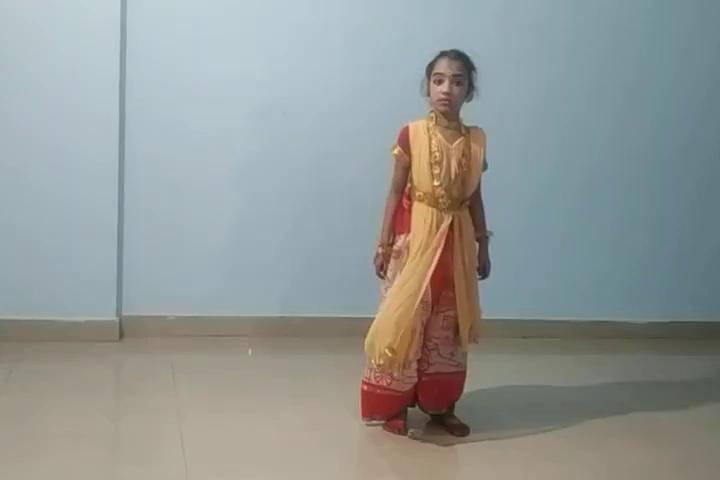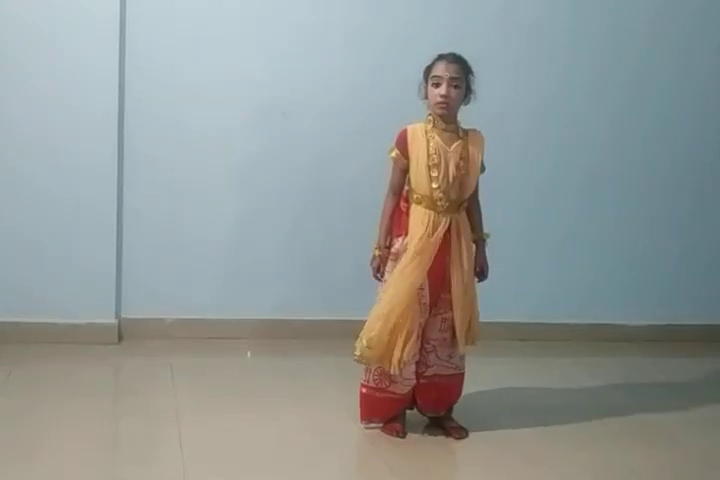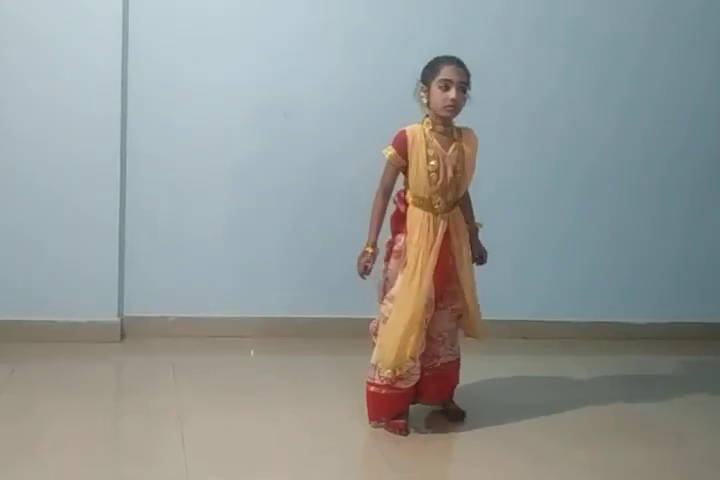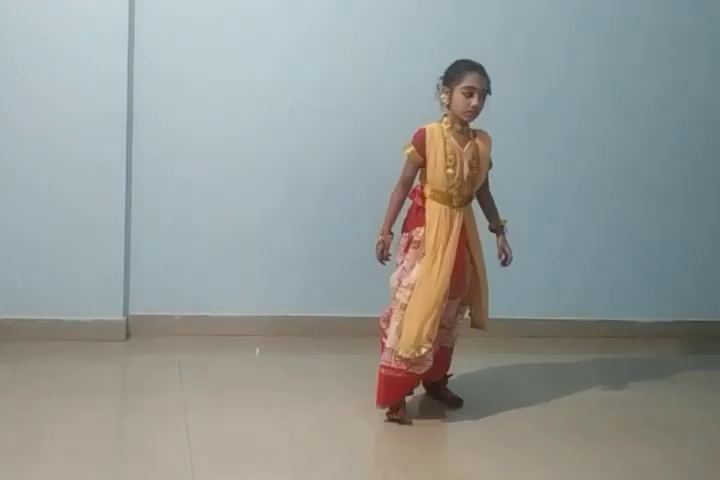
dt=0.4s
person 1, frame 1
left shoulder: (475, 140)
right shoulder: (411, 134)
left elbow: (475, 196)
right elbow: (396, 191)
left wrist: (483, 246)
right wrist: (384, 243)
left hip: (456, 239)
right hip: (414, 236)
left knee: (449, 326)
right knee: (405, 321)
left ankle: (441, 406)
right ankle: (394, 405)
person 1, frame 2
left shoulder: (473, 142)
right shoulder: (409, 137)
left elbow: (472, 198)
right elbow: (393, 194)
left wrist: (479, 248)
right wrist: (381, 246)
left hip: (454, 242)
right hip: (412, 238)
left knee: (447, 328)
right knee: (402, 322)
left ankle: (440, 409)
right ankle: (392, 408)
person 1, frame 3
left shoulder: (467, 141)
right shoulder: (407, 138)
right elbow: (384, 191)
left wrist: (473, 236)
right wrist: (371, 244)
left hip: (450, 237)
right hip: (412, 237)
left knee: (445, 321)
right knee: (403, 319)
left ankle: (440, 393)
right ankle: (394, 406)
person 1, frame 4
left shoulder: (482, 142)
right shoulder: (426, 136)
right elbow: (403, 185)
left wrist: (500, 234)
right wrist: (386, 231)
left hip: (461, 229)
right hip: (426, 228)
left knee: (449, 310)
right knee: (412, 306)
left ankle: (435, 379)
right ankle: (394, 393)
